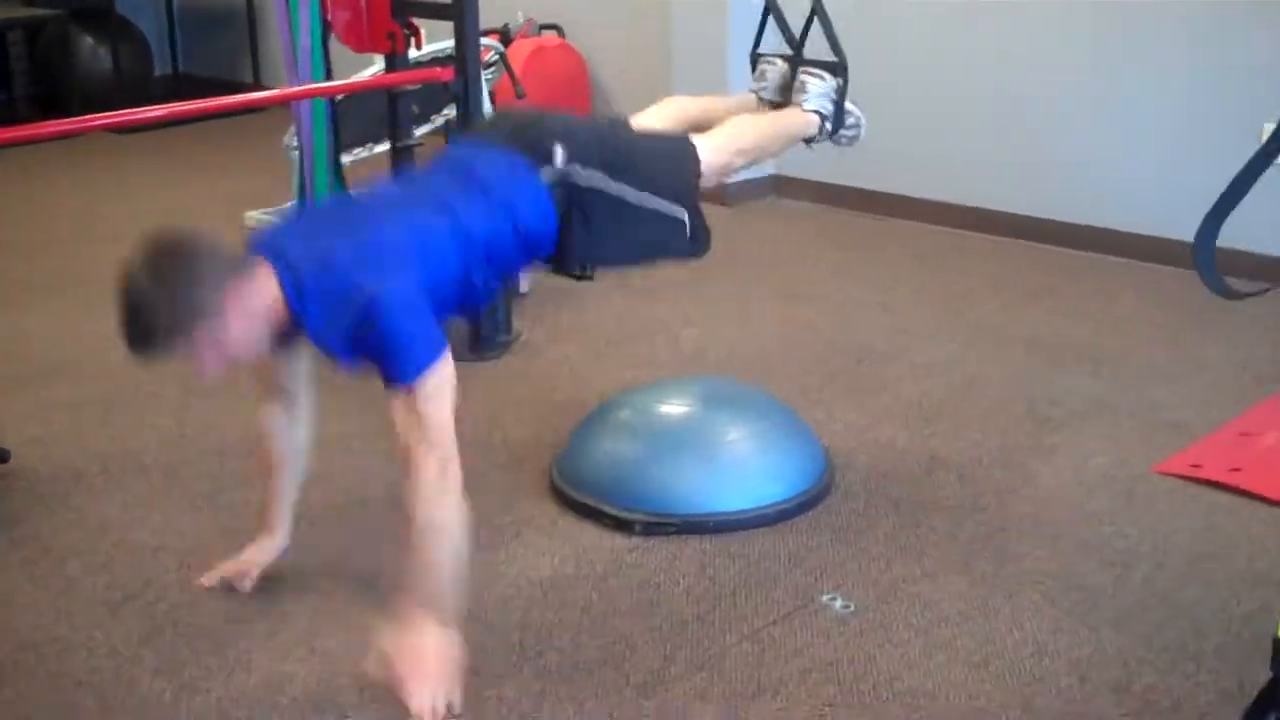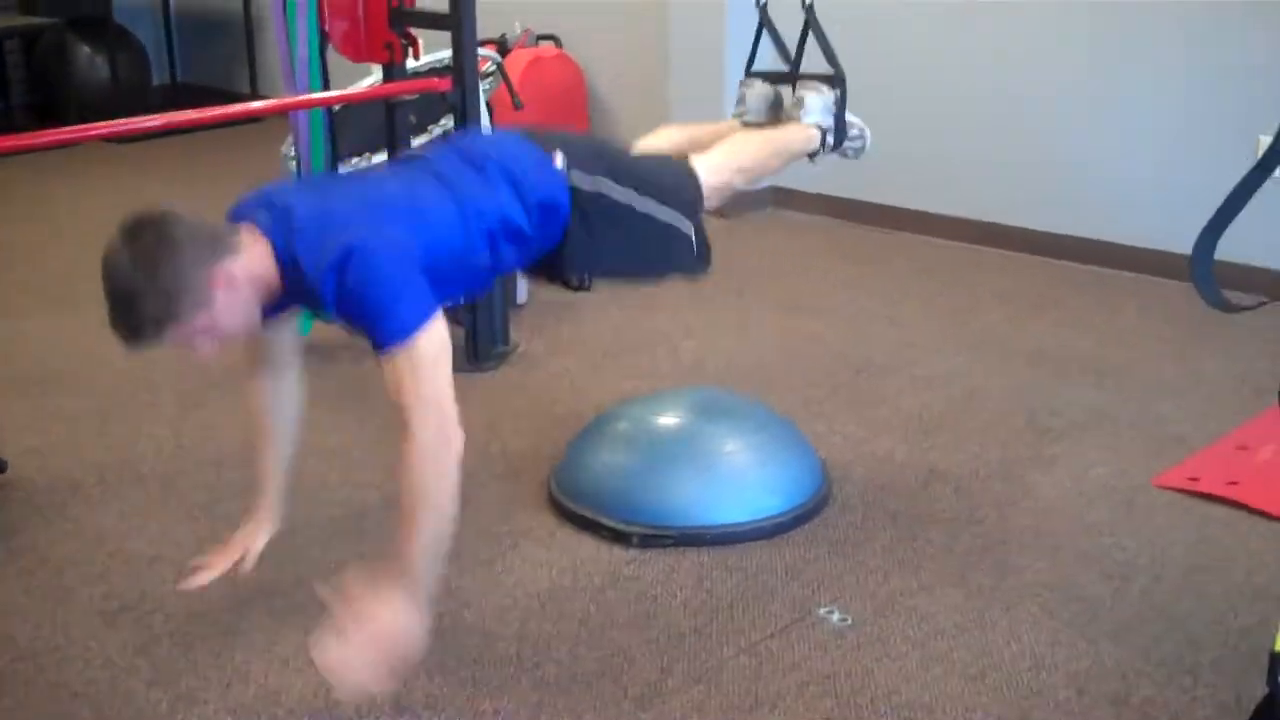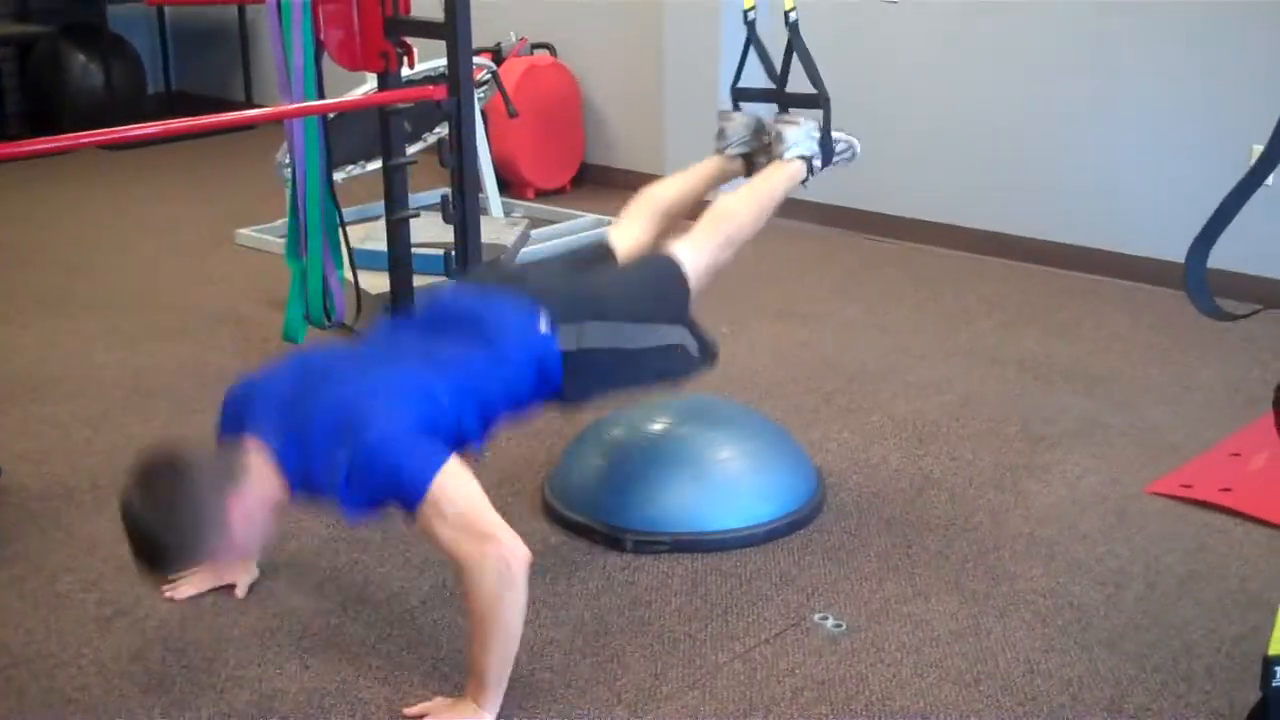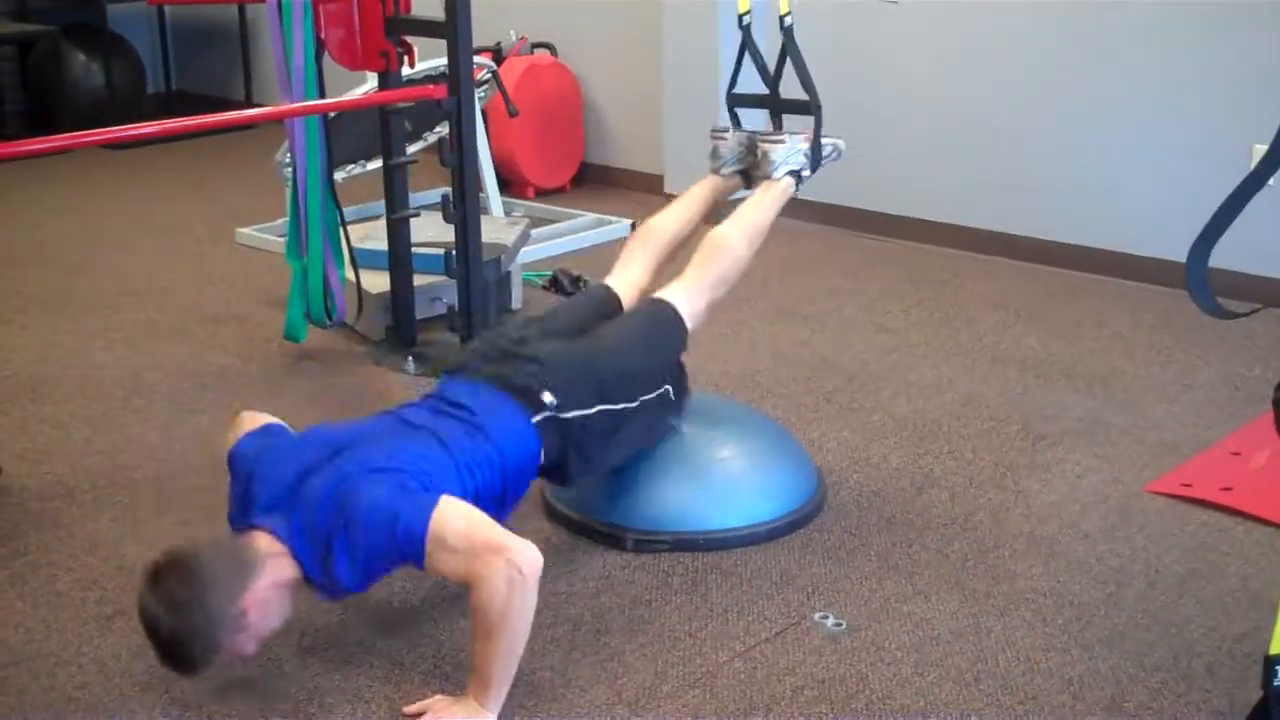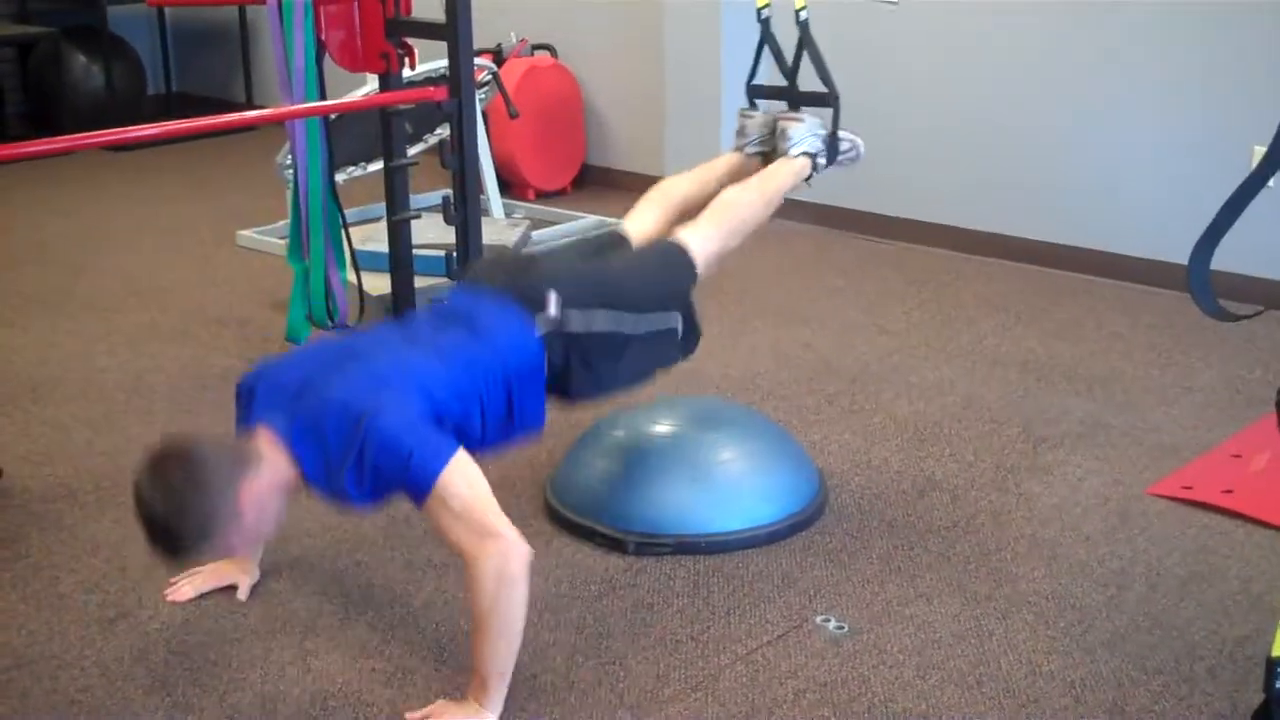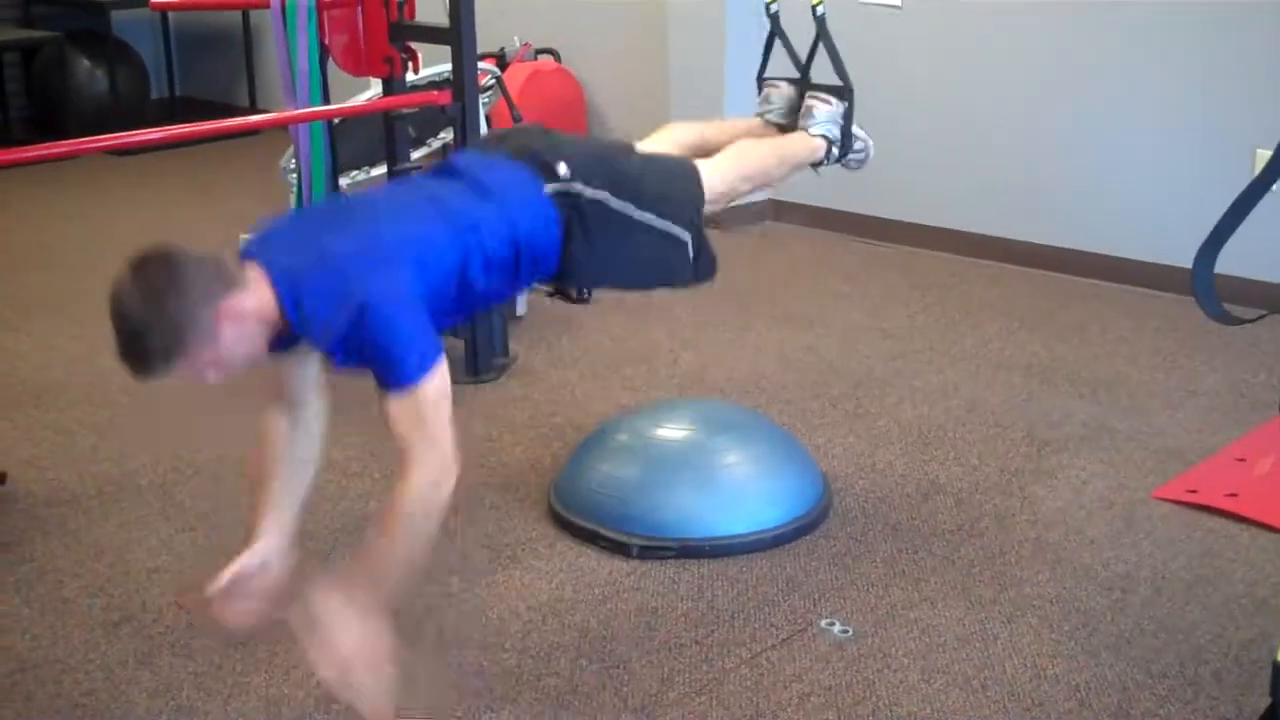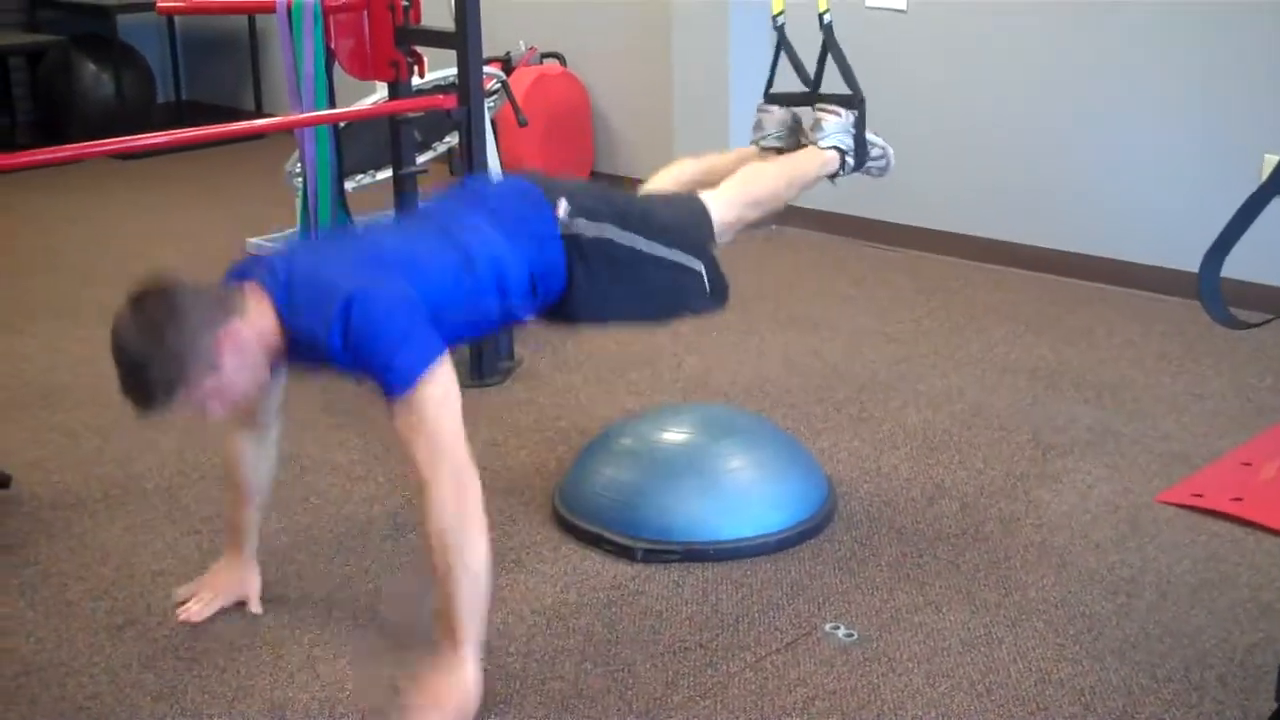
dt=0.2s
person 1, frame 1
left shoulder: (371, 298)
right shoulder: (265, 273)
left elbow: (432, 470)
right elbow: (284, 399)
left wrist: (432, 623)
right wrist: (272, 531)
left hip: (552, 186)
right hip: (489, 166)
left knee: (695, 170)
right knee: (646, 136)
left ankle: (812, 109)
right ankle: (767, 91)
person 1, frame 2
left shoulder: (359, 261)
right shoulder: (249, 237)
left elbow: (435, 437)
right elbow: (275, 372)
left wrist: (403, 591)
right wrist: (260, 519)
left hip: (553, 191)
right hip: (488, 176)
left knee: (698, 181)
right knee: (641, 161)
left ankle: (811, 123)
right ankle: (754, 113)
person 1, frame 3
left shoulder: (361, 453)
right shoulder: (248, 406)
left elbow: (499, 554)
right wrist: (244, 556)
left hip: (545, 343)
right hip: (473, 308)
left knee: (685, 263)
right knee: (622, 246)
left ankle: (794, 153)
right ankle: (736, 149)
person 1, frame 4
left shoulder: (362, 521)
right shoulder: (255, 482)
left elbow: (514, 564)
right wrist: (225, 573)
left hip: (543, 416)
right hip: (483, 378)
left knee: (678, 304)
right knee: (624, 284)
left ankle: (783, 168)
right ankle: (730, 166)
person 1, frame 5
left shoulder: (371, 437)
right shoulder: (267, 395)
left elbow: (506, 557)
right wrist: (244, 561)
left hip: (550, 337)
right hip: (492, 305)
left knee: (688, 252)
right knee: (637, 236)
left ankle: (802, 151)
right ankle: (753, 145)
person 1, frame 6
left shoulder: (368, 303)
right shoulder: (263, 273)
left elbow: (431, 469)
right elbow: (292, 407)
left wrist: (360, 607)
right wrist: (267, 544)
left hip: (557, 203)
right hip: (492, 177)
left knee: (694, 193)
right knee: (649, 159)
left ankle: (818, 131)
right ankle: (770, 113)
person 1, frame 7
left shoulder: (360, 316)
right shoulder: (247, 295)
left elbow: (453, 482)
right elbow: (253, 419)
right wrist: (241, 556)
left hip: (564, 238)
right hip: (493, 220)
left knee: (703, 224)
right knee: (654, 200)
left ankle: (829, 146)
right ankle: (771, 137)
